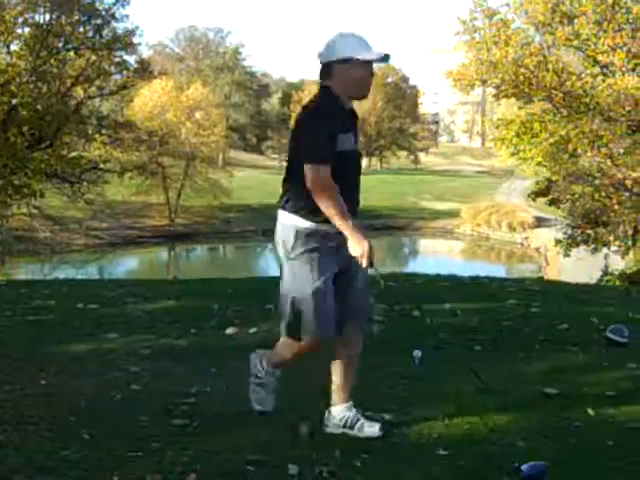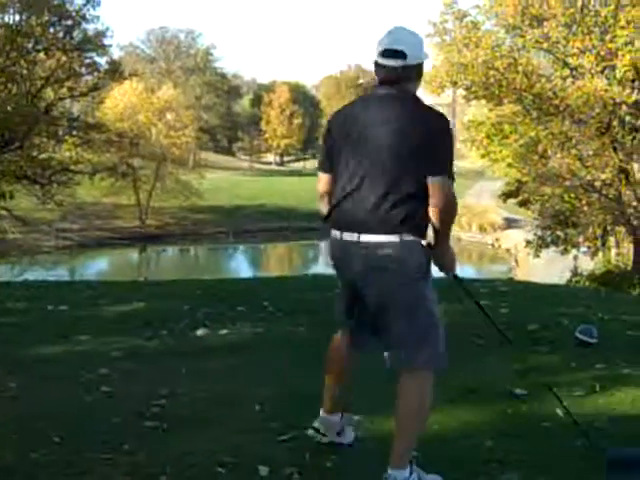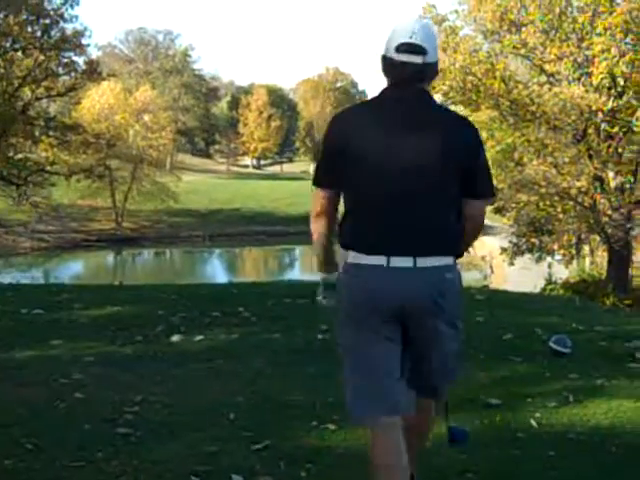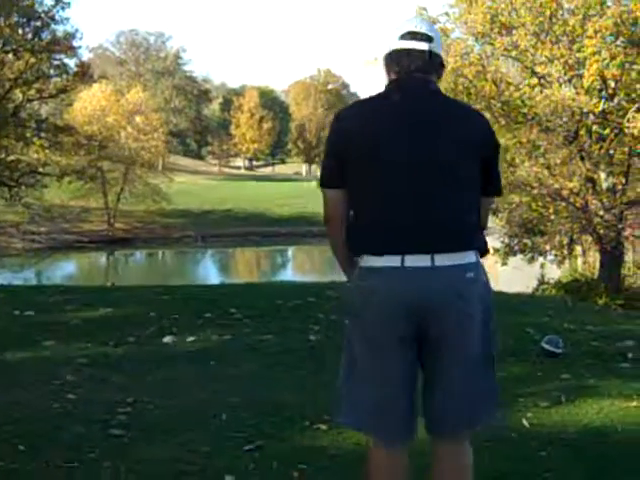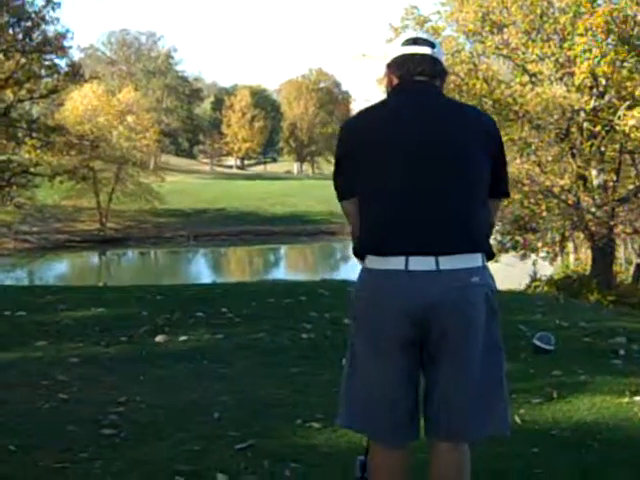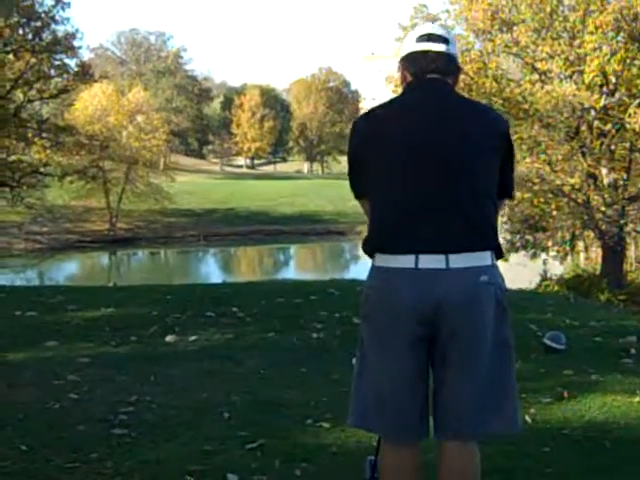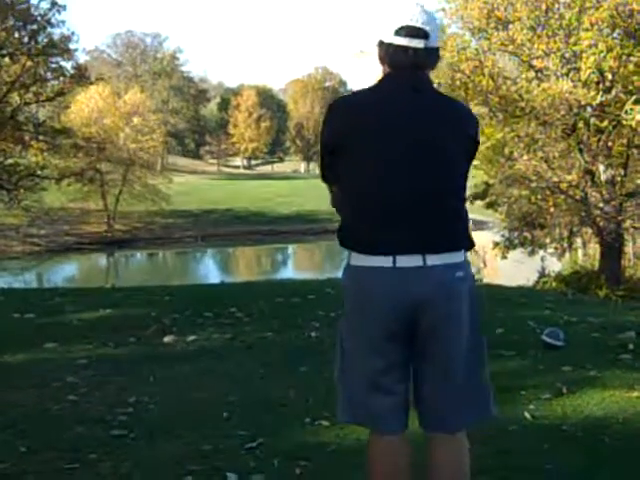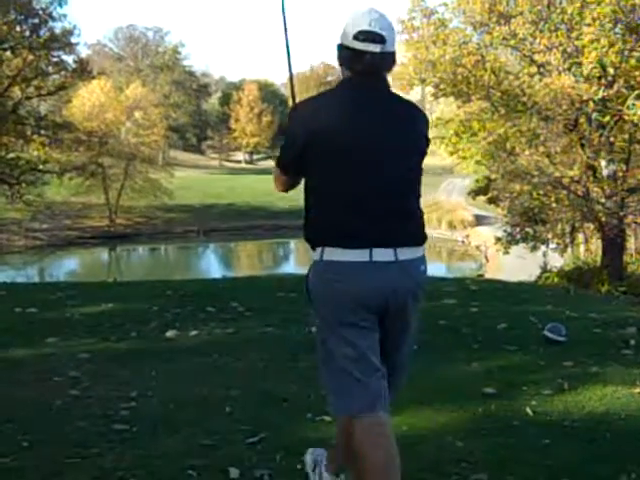
dt=0.5s
person 1, frame 1
left shoulder: (346, 116)
right shoulder: (318, 115)
right elbow: (318, 182)
left wrist: (352, 232)
right wrist: (354, 235)
left hip: (337, 233)
right hip: (305, 232)
left knee: (352, 321)
right knee: (314, 330)
left ankle: (341, 409)
right ankle: (268, 364)
person 1, frame 2
left shoulder: (343, 117)
right shoulder: (431, 123)
left elbow: (324, 188)
right elbow: (442, 198)
right wrist: (442, 244)
left hip: (346, 245)
right hip: (397, 251)
left knee: (351, 330)
right knee: (418, 361)
left ankle: (330, 418)
person 1, frame 3
left shoulder: (347, 123)
right shoulder: (460, 131)
left elbow: (322, 210)
right elbow: (474, 217)
left wrist: (327, 268)
left hip: (365, 276)
right hip: (434, 276)
left knee: (382, 412)
right knee: (425, 391)
person 1, frame 4
left shoulder: (351, 121)
right shoulder: (474, 125)
left elbow: (335, 218)
right elbow: (482, 212)
left wrist: (354, 276)
left hip: (381, 280)
right hip: (457, 278)
left knee: (386, 431)
right knee: (452, 430)
person 1, frame 5
left shoulder: (357, 128)
right shoulder: (480, 124)
left elbow: (357, 222)
right elbow: (489, 215)
left hip: (386, 282)
right hip: (462, 281)
left knee: (387, 433)
right knee: (452, 432)
person 1, frame 6
left shoulder: (369, 126)
right shoulder: (490, 124)
right elbow: (494, 207)
left hip: (396, 280)
right hip: (471, 279)
left knee: (398, 431)
right knee: (461, 430)
person 1, frame 7
left shoulder: (345, 113)
right shoulder: (461, 119)
left hip: (373, 277)
right hip: (445, 276)
left knee: (384, 423)
right knee: (447, 424)
person 1, frame 8
left shoulder: (310, 114)
right shoulder: (413, 119)
left elbow: (283, 182)
left hip: (342, 269)
right hip: (405, 266)
left knee: (367, 404)
right knee: (365, 386)
